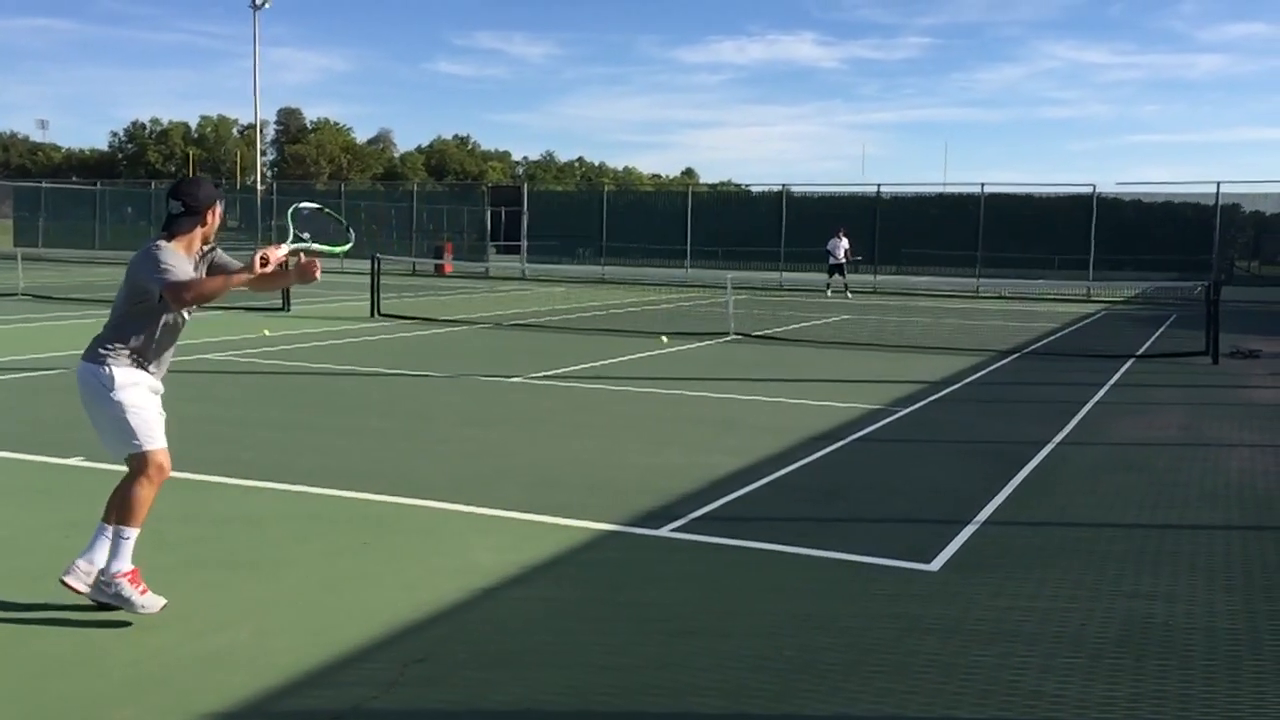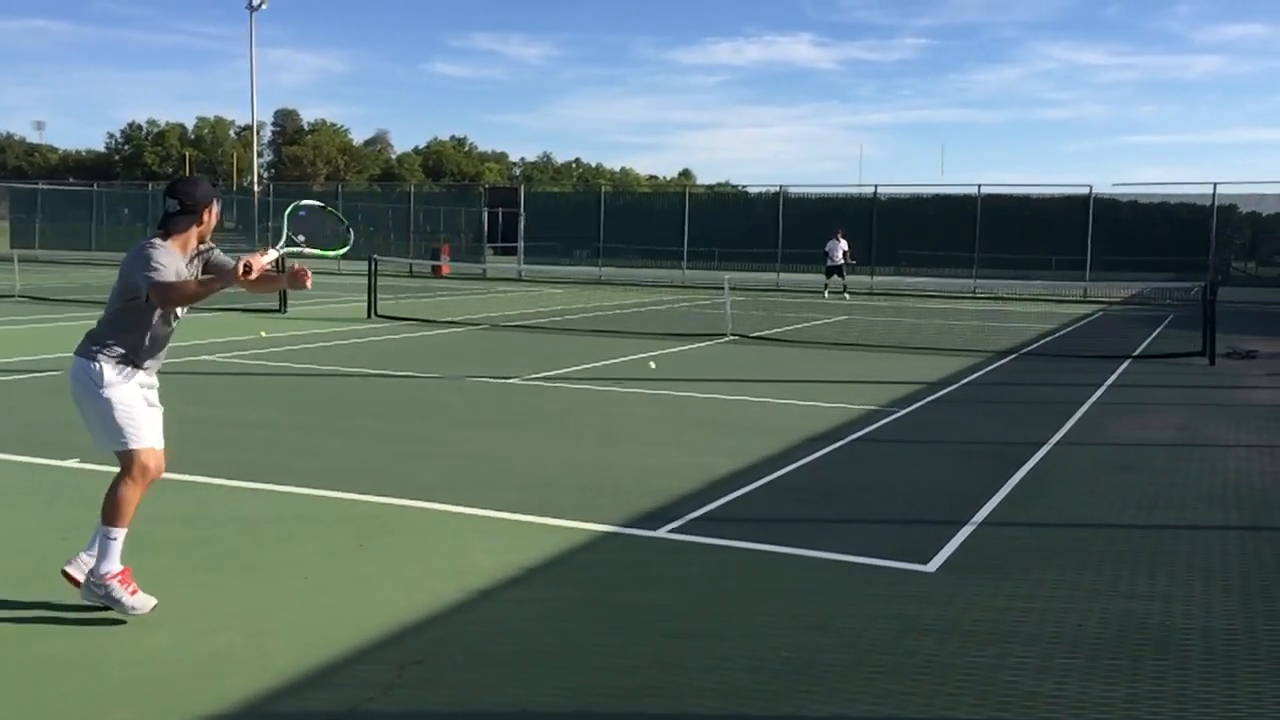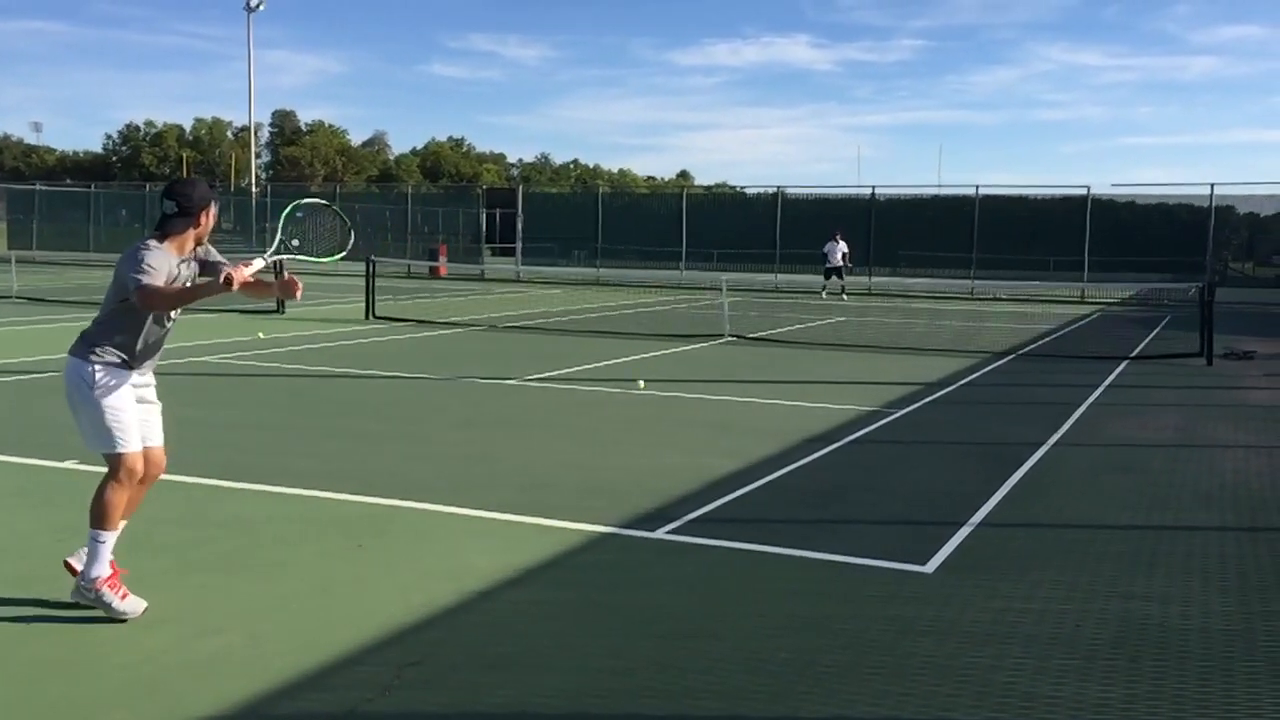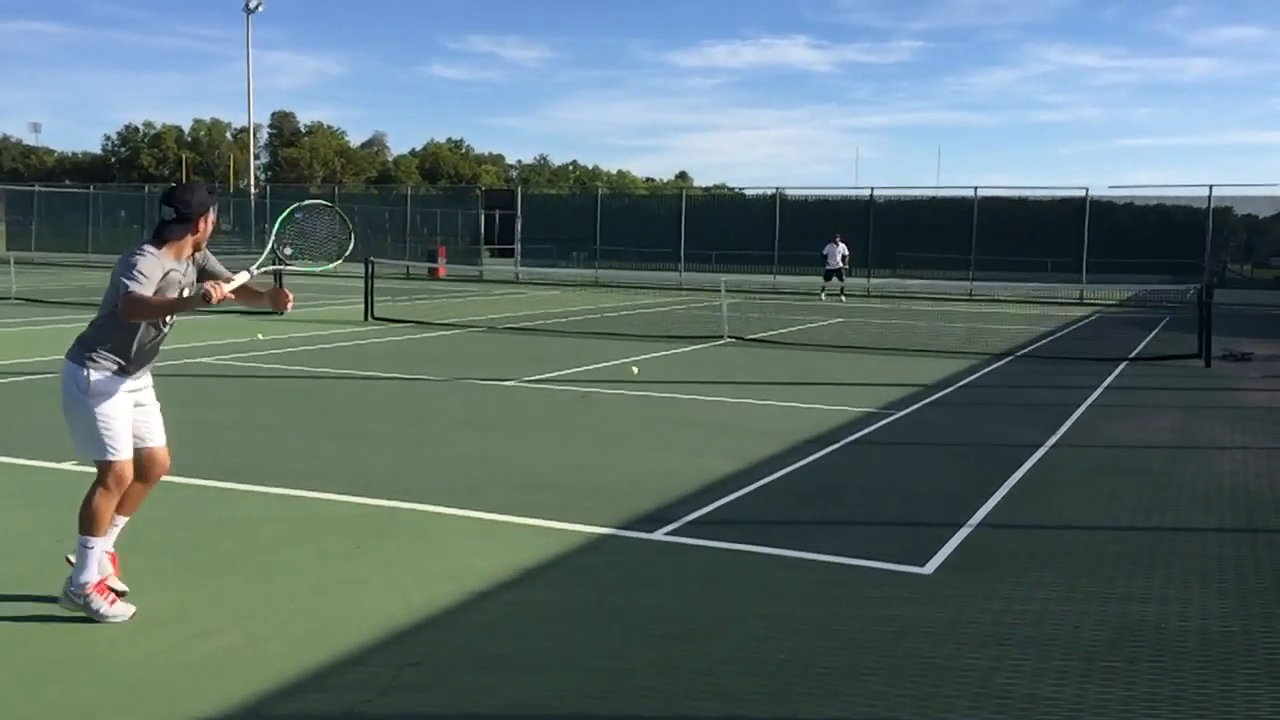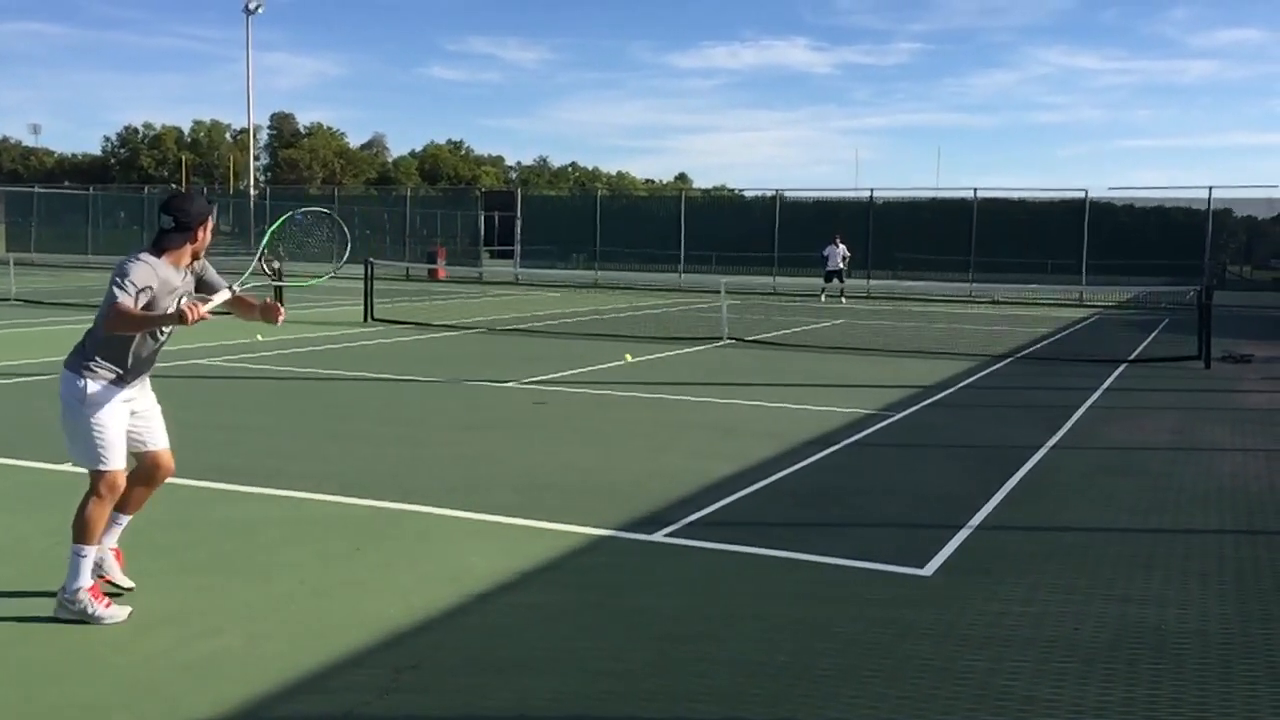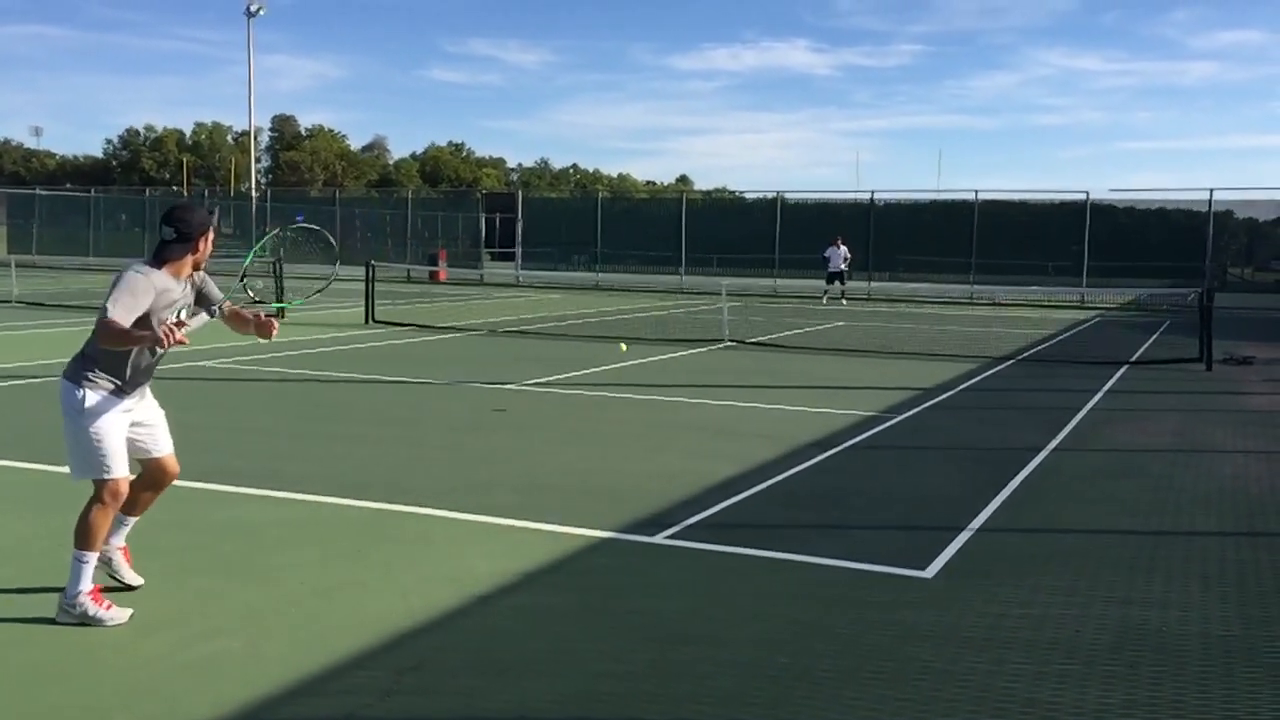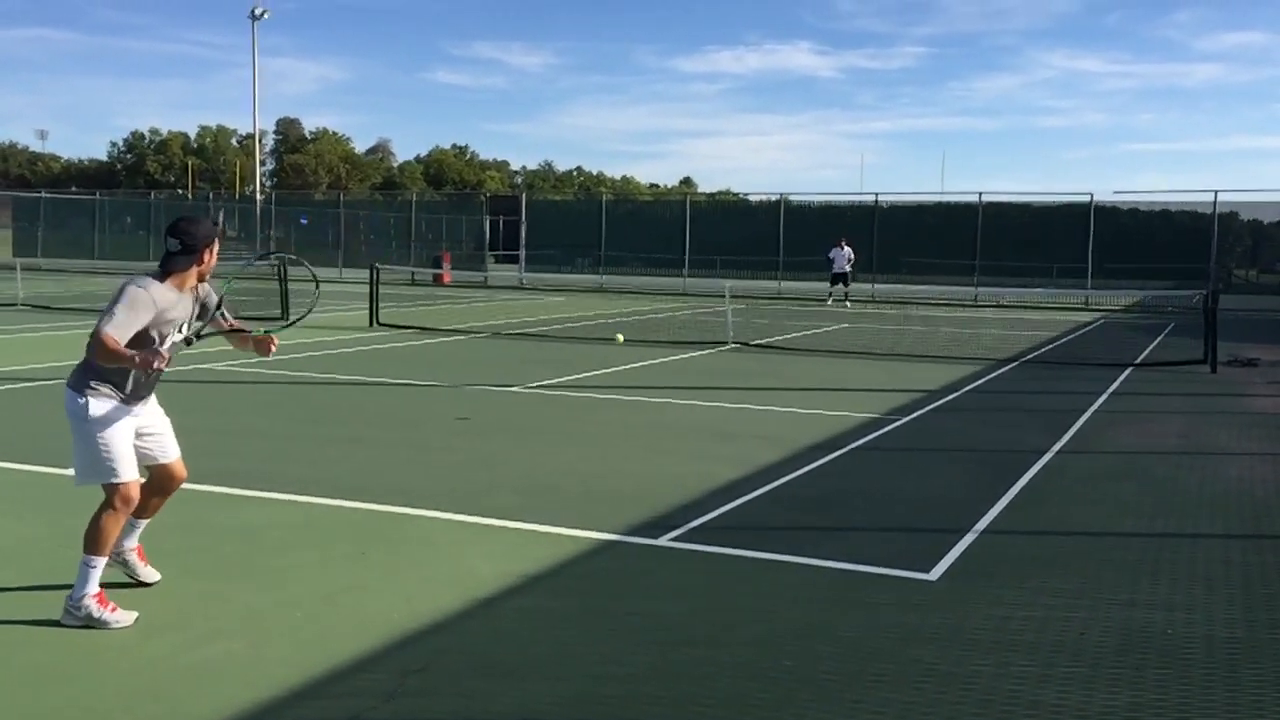
dt=0.3s
person 1, frame 1
left shoulder: (203, 253)
right shoulder: (158, 256)
left elbow: (254, 281)
right elbow: (183, 295)
left wrist: (294, 275)
right wrist: (245, 272)
left hip: (139, 376)
right hip: (112, 372)
left knee: (145, 470)
right knee: (154, 466)
left ankle: (89, 567)
right ankle: (116, 574)
person 1, frame 2
left shoulder: (200, 252)
right shoulder: (152, 255)
left elbow: (248, 278)
right elbow: (166, 296)
left wrist: (285, 280)
right wrist: (228, 280)
left hip: (137, 373)
right hip: (104, 369)
left knee: (150, 469)
right knee: (139, 466)
left ankle: (90, 562)
right ankle: (105, 574)
person 1, frame 3
left shoulder: (198, 252)
right shoulder: (147, 256)
left elbow: (244, 282)
right elbow: (149, 300)
left wrist: (277, 288)
right wrist: (212, 288)
left hip: (135, 373)
right hip: (97, 371)
left knee: (152, 466)
right knee: (127, 468)
left ankle: (91, 558)
right ankle: (94, 578)
person 1, frame 4
left shoulder: (195, 258)
right shoulder: (144, 262)
left elbow: (238, 289)
right elbow: (131, 308)
left wrist: (268, 297)
right wrist: (190, 301)
left hip: (133, 376)
right hip: (95, 374)
left knee: (154, 464)
right knee: (116, 474)
left ankle: (98, 553)
right ankle: (82, 585)
person 1, frame 5
left shoulder: (194, 267)
right shoulder: (140, 269)
left elbow: (232, 300)
right elbow: (115, 319)
left wrist: (261, 309)
right wrist: (170, 317)
left hip: (132, 383)
right hip: (93, 383)
left knee: (158, 466)
right knee: (109, 482)
left ankle: (103, 547)
right ankle: (75, 593)
person 1, frame 6
left shoulder: (195, 279)
right shoulder: (139, 279)
left elbow: (229, 314)
right elbow: (104, 332)
left wrist: (255, 323)
right wrist: (146, 336)
left hip: (134, 391)
right hip: (93, 392)
left knee: (163, 470)
right knee: (113, 490)
left ankle: (111, 546)
right ankle: (77, 597)
person 1, frame 7
left shoulder: (199, 291)
right shoulder: (142, 293)
left elbow: (230, 329)
right elbow: (97, 345)
left wrist: (255, 342)
right wrist: (132, 358)
left hip: (138, 400)
right hip: (97, 399)
left knee: (171, 475)
right knee: (124, 495)
left ankle: (125, 547)
right ankle: (82, 600)
